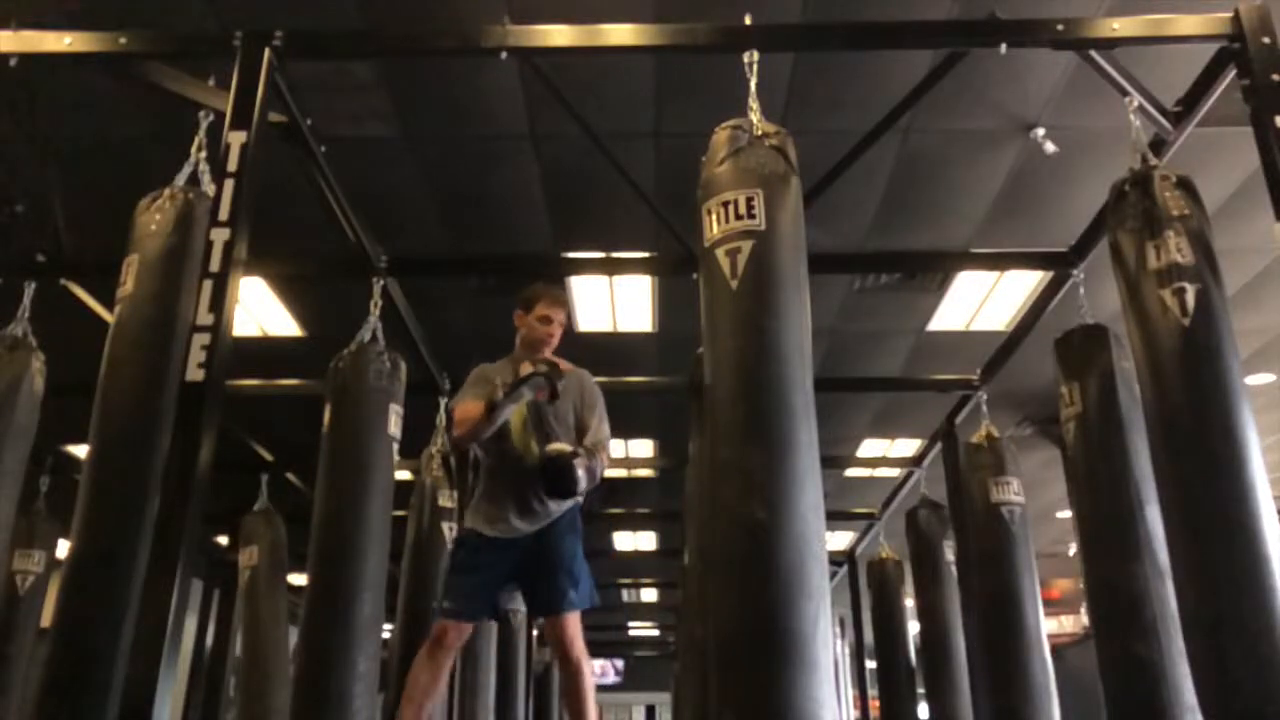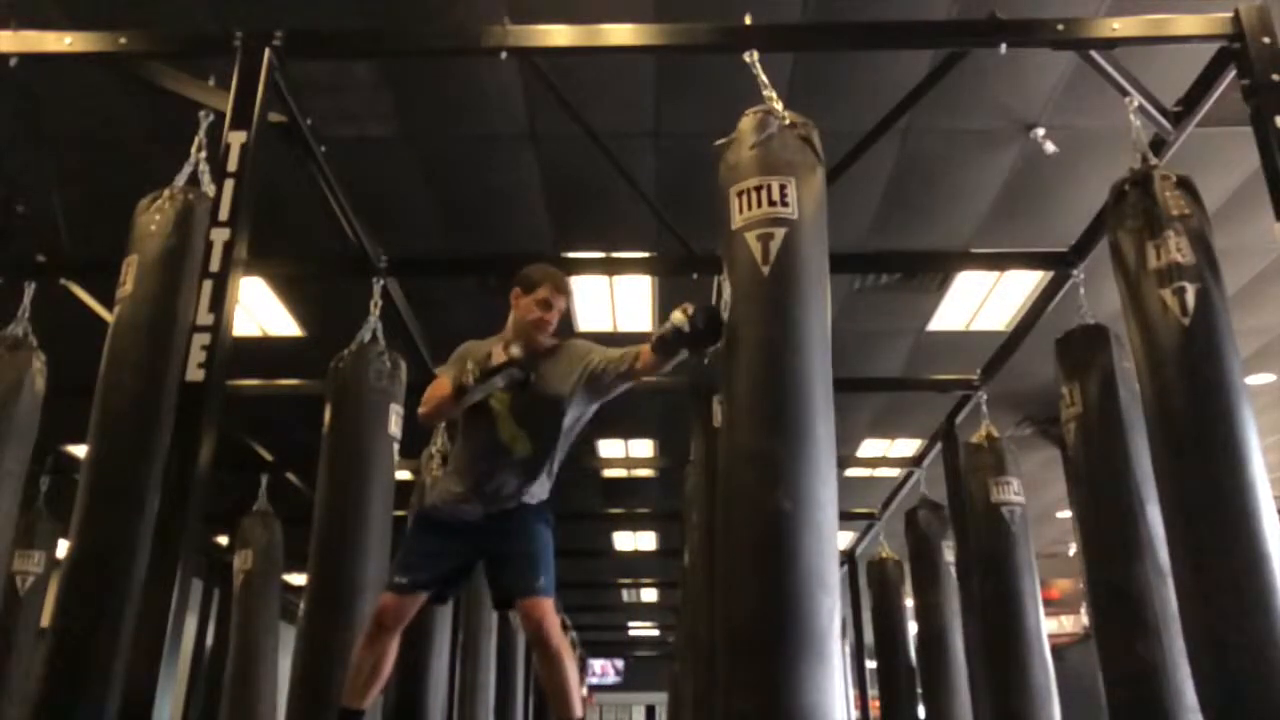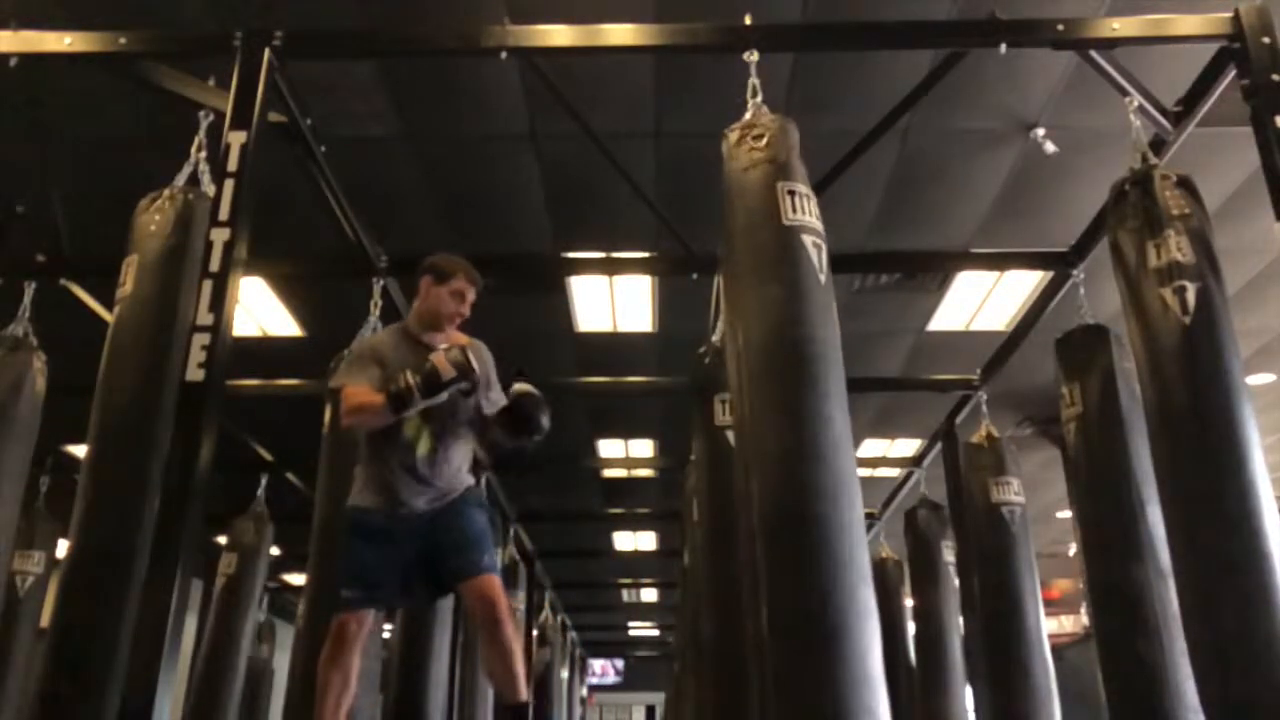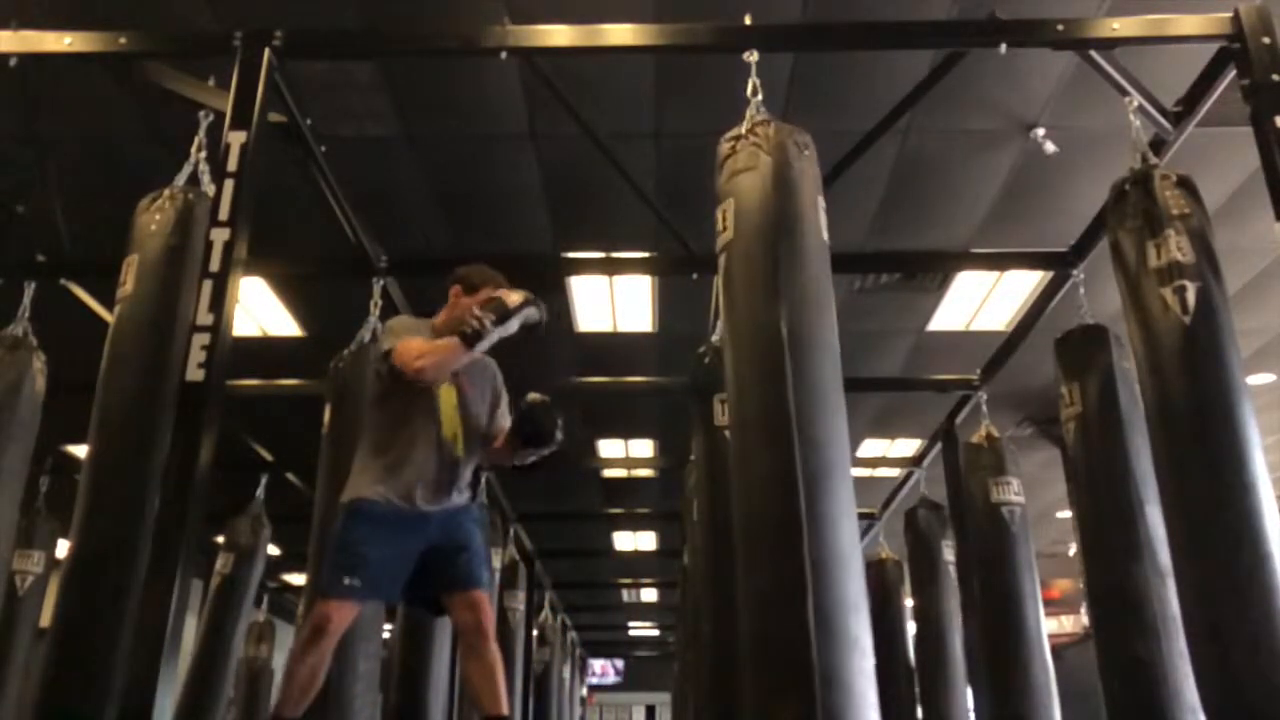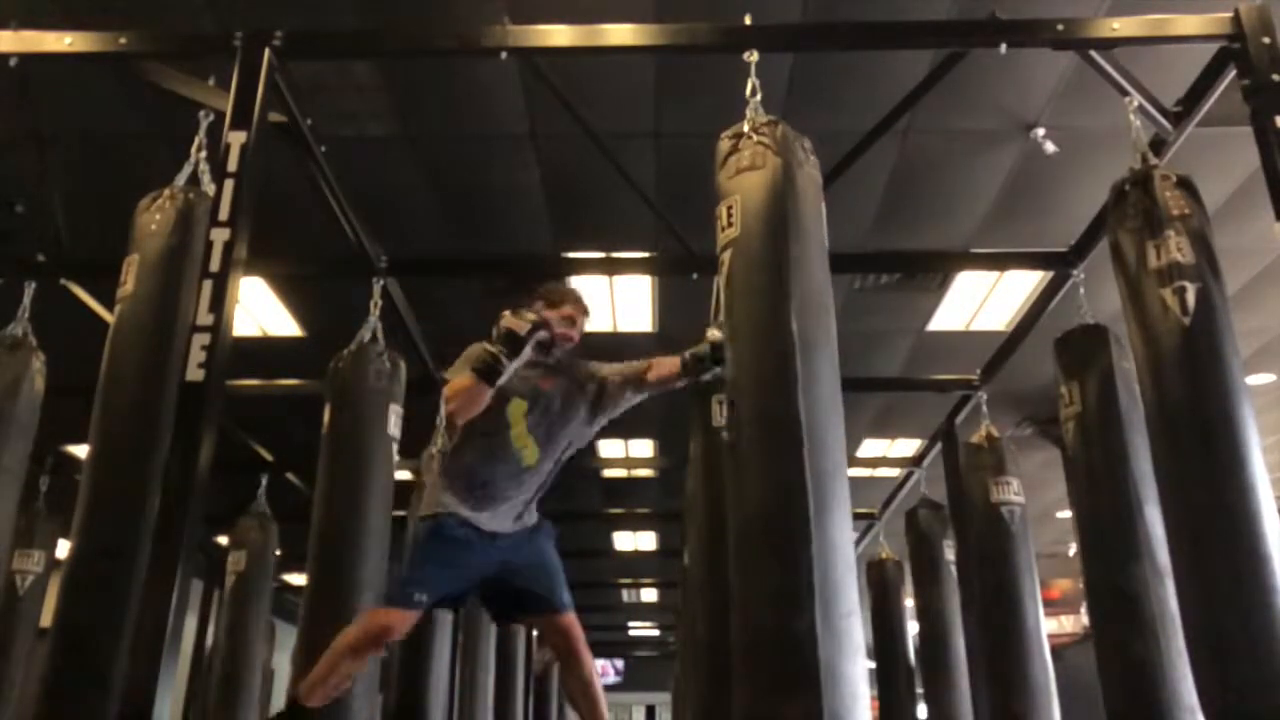
dt=1s
person 1, frame 1
left shoulder: (579, 383)
right shoulder: (486, 375)
left elbow: (600, 453)
right elbow: (461, 431)
left wrist: (579, 467)
right wrist: (512, 391)
left hip: (553, 521)
right hip: (489, 522)
left knee: (567, 638)
right knee: (446, 634)
person 1, frame 2
left shoulder: (577, 359)
right shoulder: (472, 353)
left elbow: (644, 361)
right elbow: (428, 410)
left wrist: (683, 332)
right wrist: (482, 376)
left hip: (519, 510)
right hip: (452, 506)
left knee: (542, 624)
right knee: (388, 613)
person 1, frame 3
left shoulder: (475, 353)
right shoulder: (375, 348)
left elbow: (494, 422)
right elbow: (352, 414)
left wrist: (524, 415)
right wrist: (422, 386)
left hip: (451, 501)
right hip: (380, 507)
left knee: (491, 605)
right knee: (347, 627)
person 1, frame 4
left shoulder: (487, 371)
right shoulder: (404, 329)
left elbow: (497, 450)
right elbow: (421, 365)
left wrist: (529, 438)
right wrist: (490, 323)
left hip: (450, 510)
right hip: (382, 503)
left knee: (478, 621)
right knee: (327, 620)
person 1, frame 5
left shoulder: (586, 380)
right shoulder: (485, 354)
left elbow: (649, 374)
right elbow: (455, 409)
left wrist: (702, 358)
right wrist: (506, 352)
left hip: (519, 531)
right hip: (457, 521)
left knee: (569, 639)
right knee: (387, 625)
